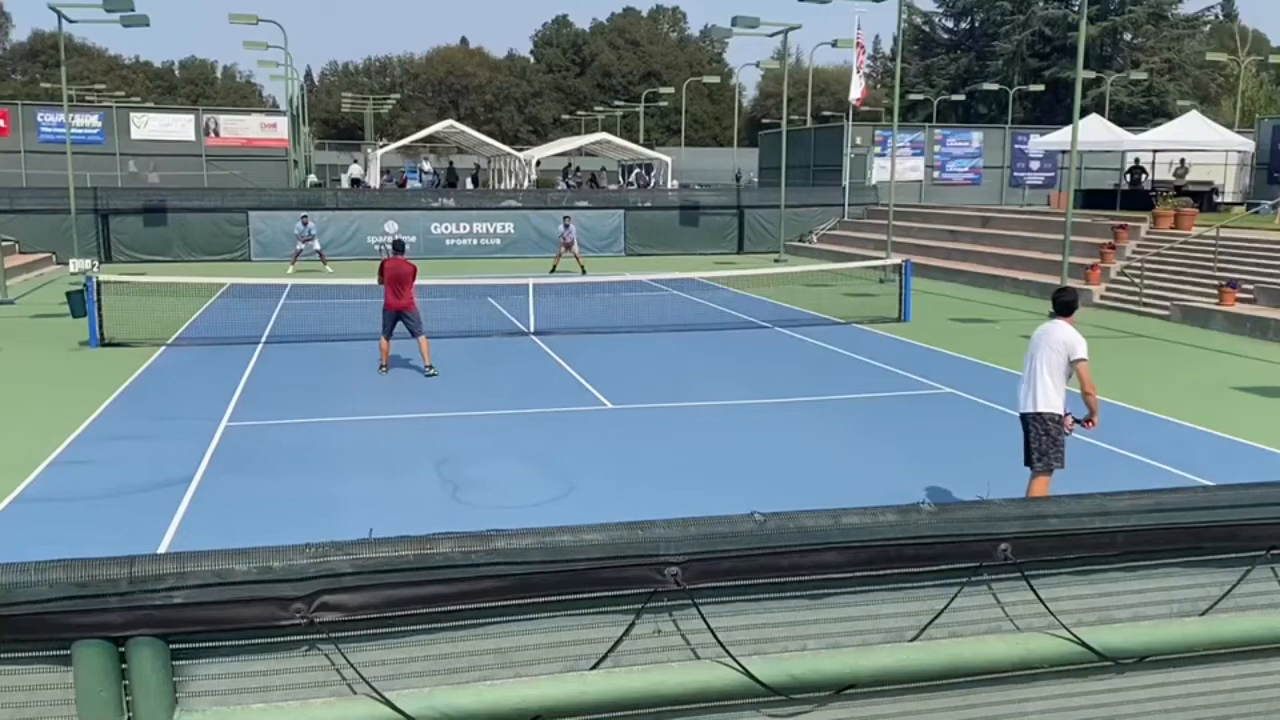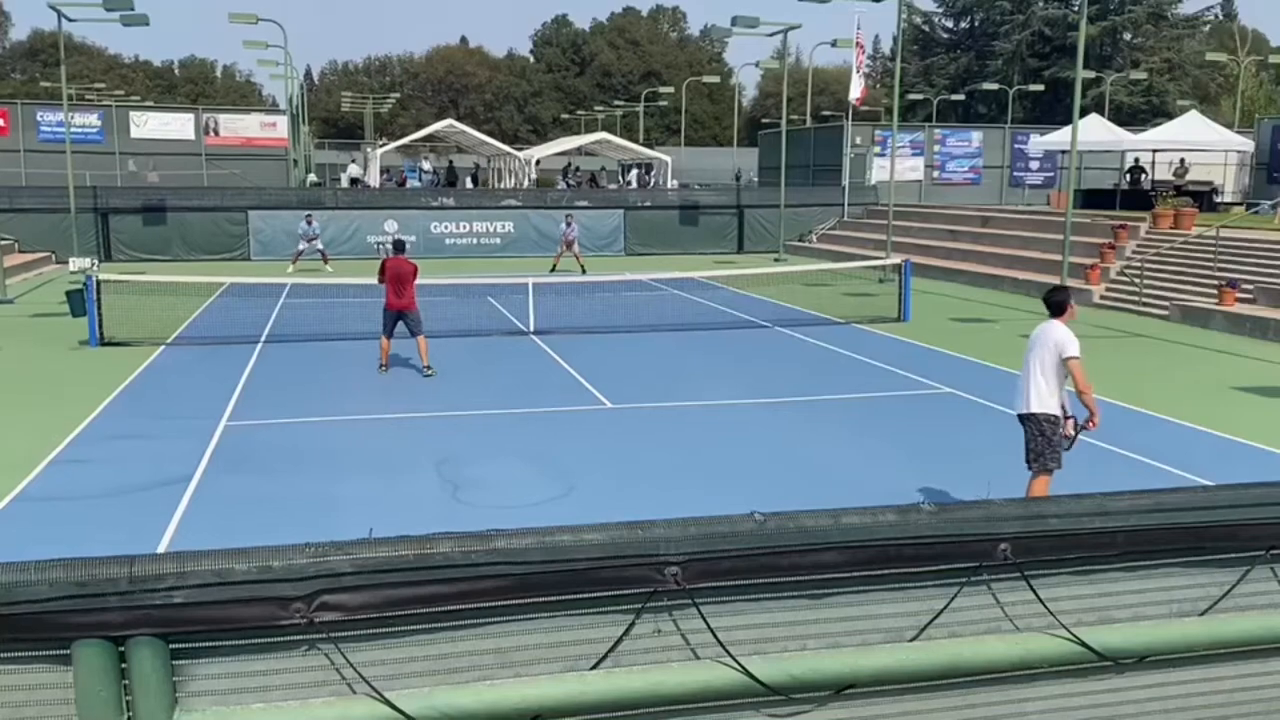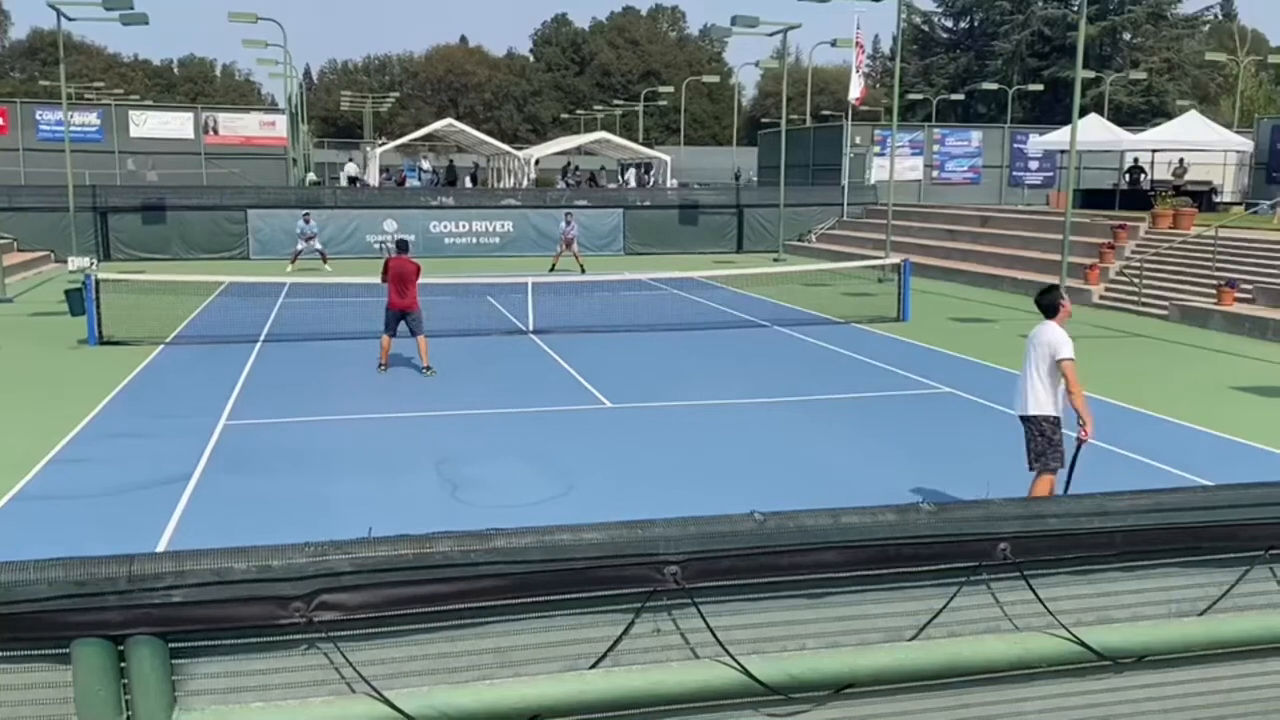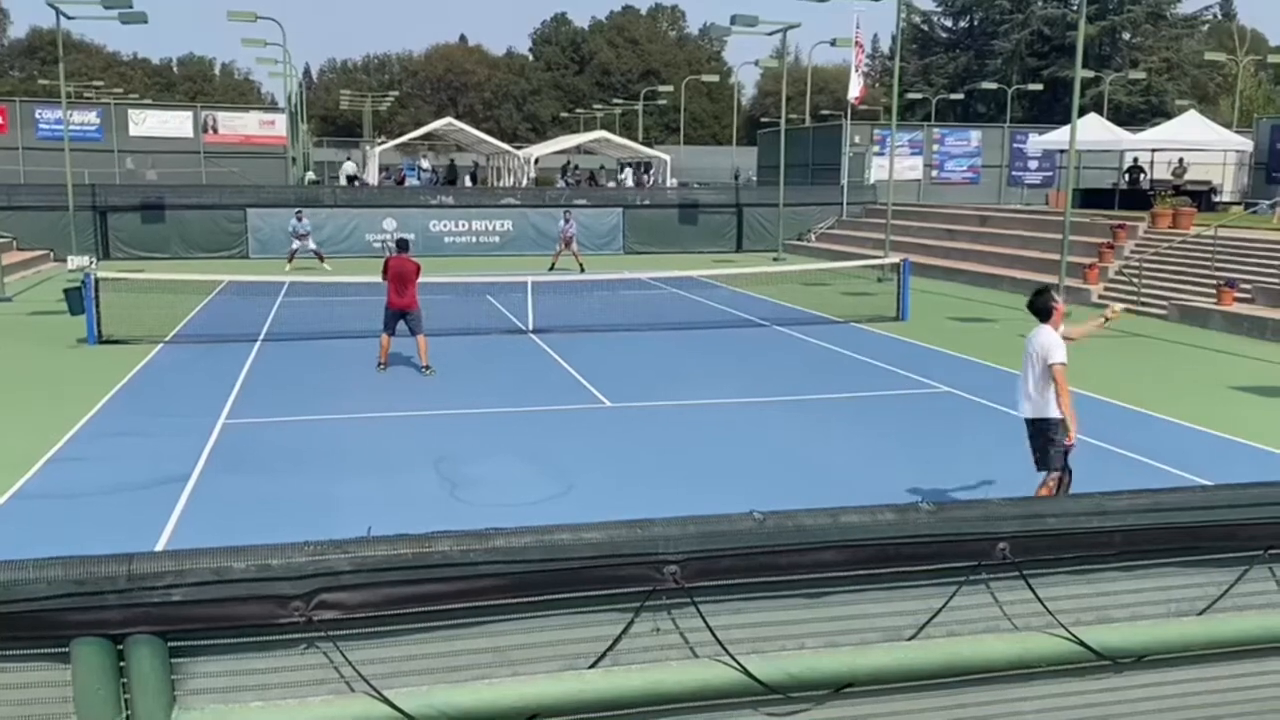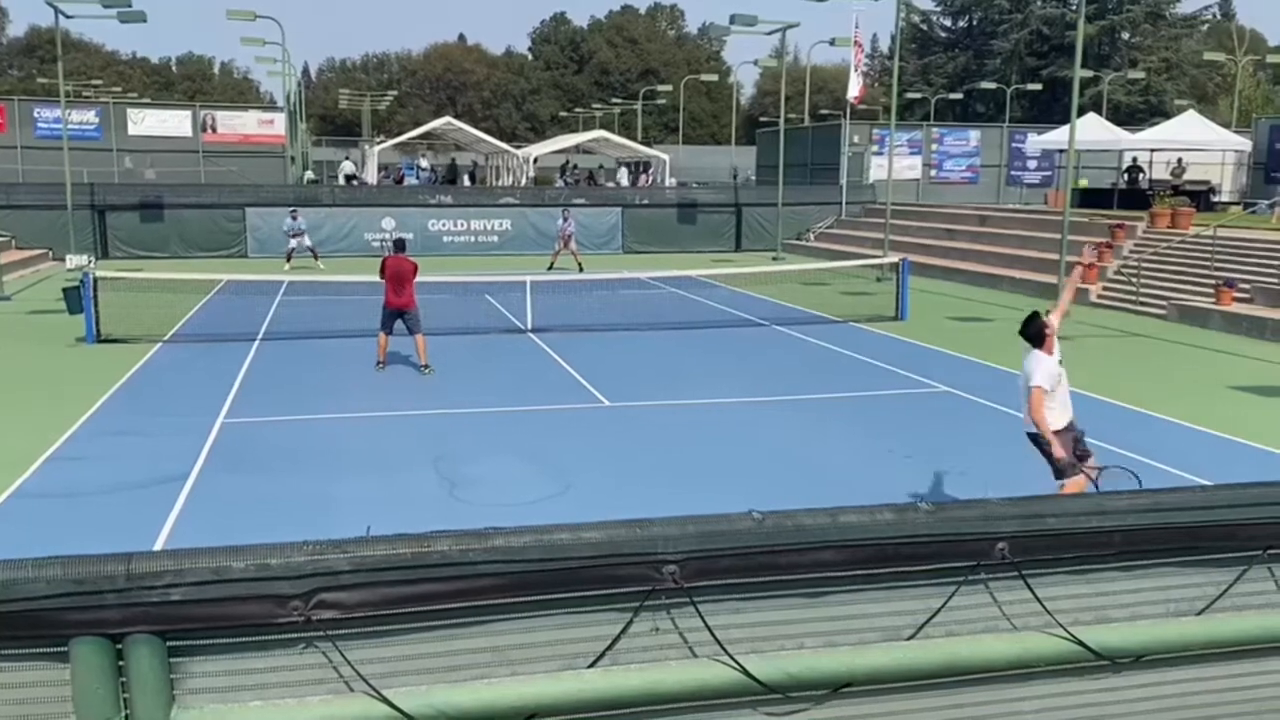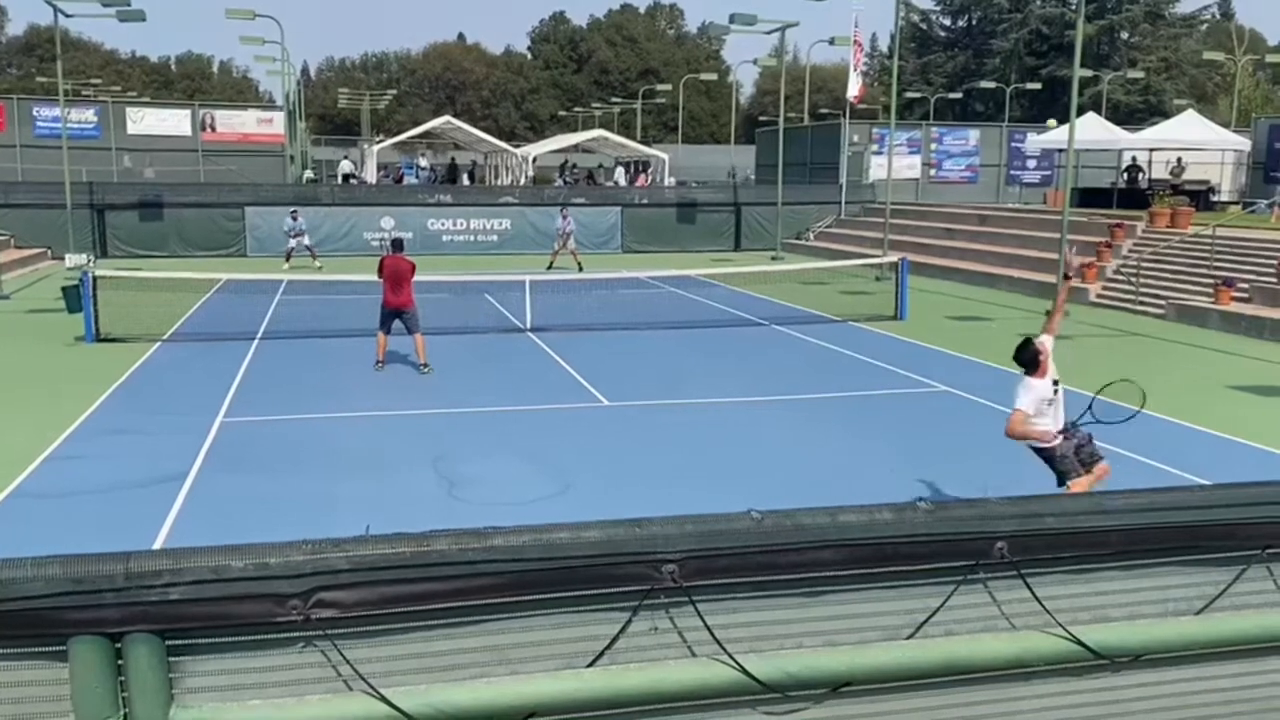
dt=0.2s
person 1, frame 1
left shoulder: (1042, 331)
right shoulder: (1074, 339)
right elbow: (1087, 388)
left wrist: (1065, 414)
right wrist: (1093, 413)
left hip: (1028, 407)
right hip: (1045, 411)
left knee: (1041, 468)
right knee: (1042, 471)
person 1, frame 2
left shoulder: (1041, 330)
right shoulder: (1066, 338)
right elbow: (1082, 387)
left wrist: (1066, 416)
right wrist: (1094, 413)
left hip: (1028, 407)
right hip: (1042, 411)
left knee: (1042, 469)
right knee: (1042, 471)
person 1, frame 3
left shoulder: (1041, 331)
right shoulder: (1060, 339)
right elbow: (1073, 388)
right wrist: (1086, 420)
left hip: (1032, 407)
right hip: (1042, 412)
left knee: (1049, 467)
right knee: (1046, 471)
person 1, frame 4
left shoulder: (1043, 332)
right shoulder: (1052, 343)
left elbow: (1072, 333)
right elbow: (1061, 389)
left wrist: (1104, 319)
right wrist: (1070, 425)
left hip: (1038, 411)
right hip: (1046, 416)
left knee: (1061, 469)
right knee: (1056, 473)
person 1, frame 5
left shoulder: (1047, 342)
right shoulder: (1040, 370)
left elbow: (1063, 302)
right elbow: (1036, 411)
left wrist: (1081, 265)
right wrist: (1053, 444)
left hip: (1064, 424)
right hip: (1049, 431)
left knee: (1087, 467)
right knee: (1077, 482)
person 1, frame 6
left shoulder: (1043, 351)
right shoulder: (1030, 392)
left elbow: (1056, 314)
right elbow: (1011, 429)
left wrist: (1067, 278)
right wrist: (1038, 434)
left hip: (1062, 431)
right hip: (1048, 442)
left knee: (1100, 469)
right knee: (1079, 484)
